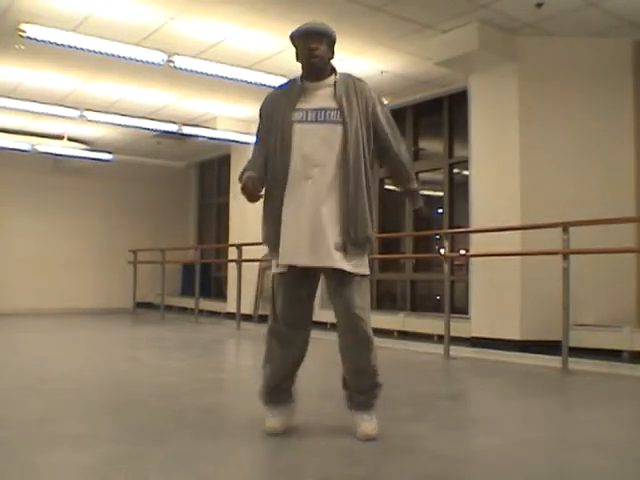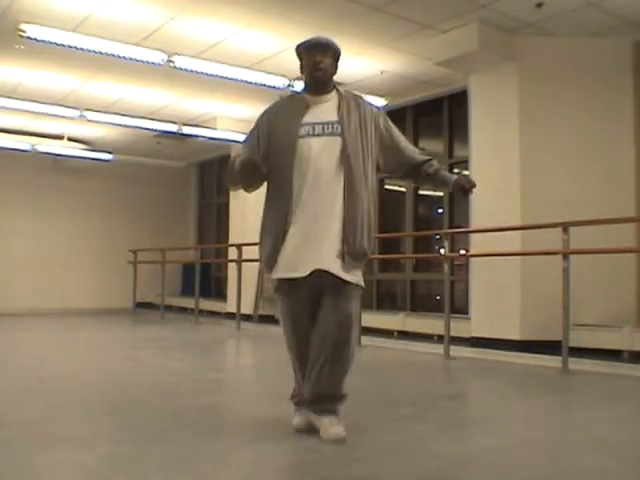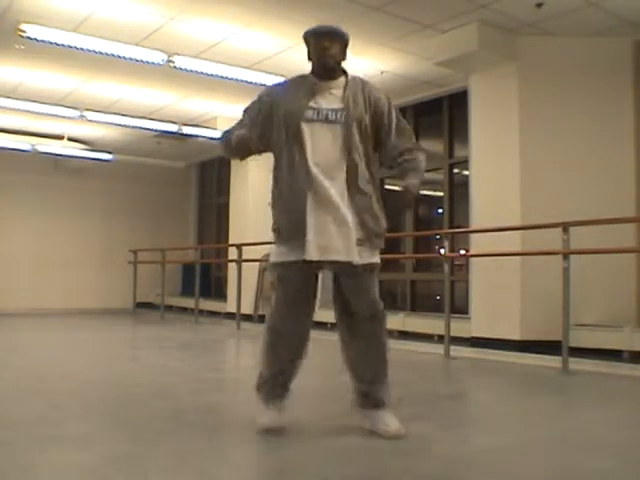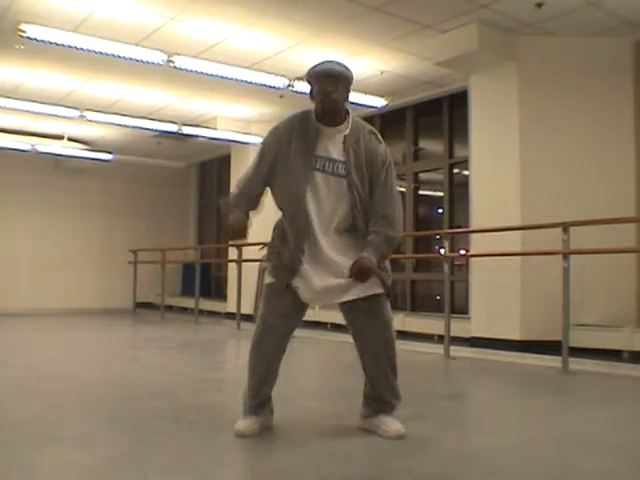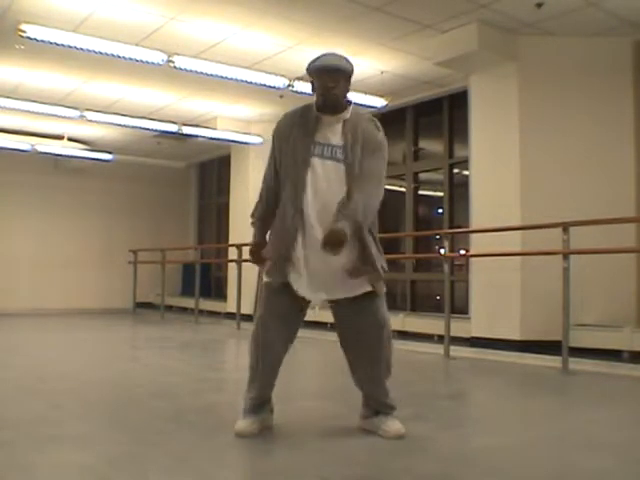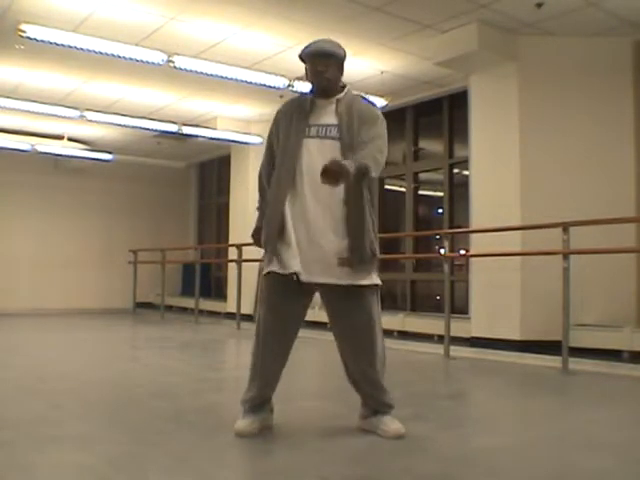
dt=0.2s
person 1, frame 1
left shoulder: (360, 95)
right shoulder: (277, 101)
left elbow: (389, 146)
right elbow: (263, 154)
left wrist: (411, 187)
right wrist: (250, 177)
left hip: (342, 226)
right hip: (291, 225)
left knee: (352, 314)
right knee: (287, 317)
left ankle: (362, 401)
right ankle: (278, 400)
person 1, frame 2
left shoulder: (360, 112)
right shoulder: (277, 115)
left elbow: (402, 154)
right elbow: (247, 170)
left wrist: (443, 175)
right wrist: (241, 167)
left hip: (344, 236)
right hip: (294, 238)
left knee: (339, 321)
right knee: (299, 325)
left ankle: (324, 404)
right ankle: (307, 401)
person 1, frame 3
left shoulder: (370, 99)
right shoulder: (282, 95)
left elbow: (403, 146)
right elbow: (240, 136)
left wrist: (411, 177)
right wrist: (237, 141)
left hip: (352, 222)
right hip: (299, 221)
left knee: (365, 313)
right knee: (288, 313)
left ankle: (373, 403)
right ankle: (273, 395)
person 1, frame 4
left shoulder: (369, 143)
right shoulder: (287, 133)
left elbow: (385, 204)
right elbow: (257, 179)
left wrist: (375, 252)
right wrist: (238, 213)
left hip: (352, 257)
right hip: (296, 254)
left knee: (377, 332)
right knee: (270, 333)
left ankle: (378, 409)
right ankle: (257, 408)
person 1, frame 5
left shoulder: (368, 130)
right shoulder: (290, 125)
left elbow: (370, 187)
right elbow: (273, 185)
left wrist: (347, 225)
right wrist: (260, 233)
left hip: (349, 254)
right hip: (292, 250)
left knee: (371, 331)
right knee: (270, 330)
left ankle: (377, 410)
right ankle: (257, 407)
person 1, frame 6
left shoulder: (363, 111)
right shoulder: (288, 113)
left elbow: (374, 151)
right elbow: (269, 171)
left wrist: (350, 168)
right wrist: (263, 217)
left hip: (345, 242)
right hip: (291, 240)
left knee: (361, 330)
right knee: (273, 326)
left ankle: (375, 409)
right ankle: (257, 407)
